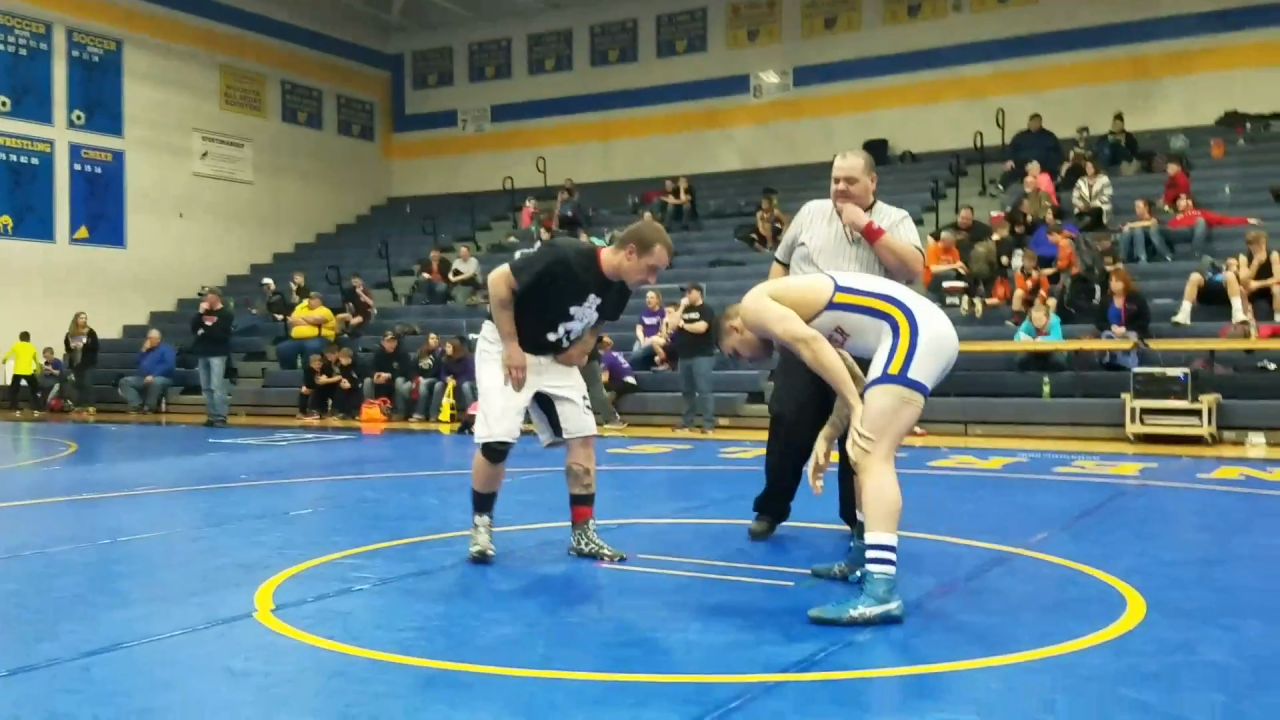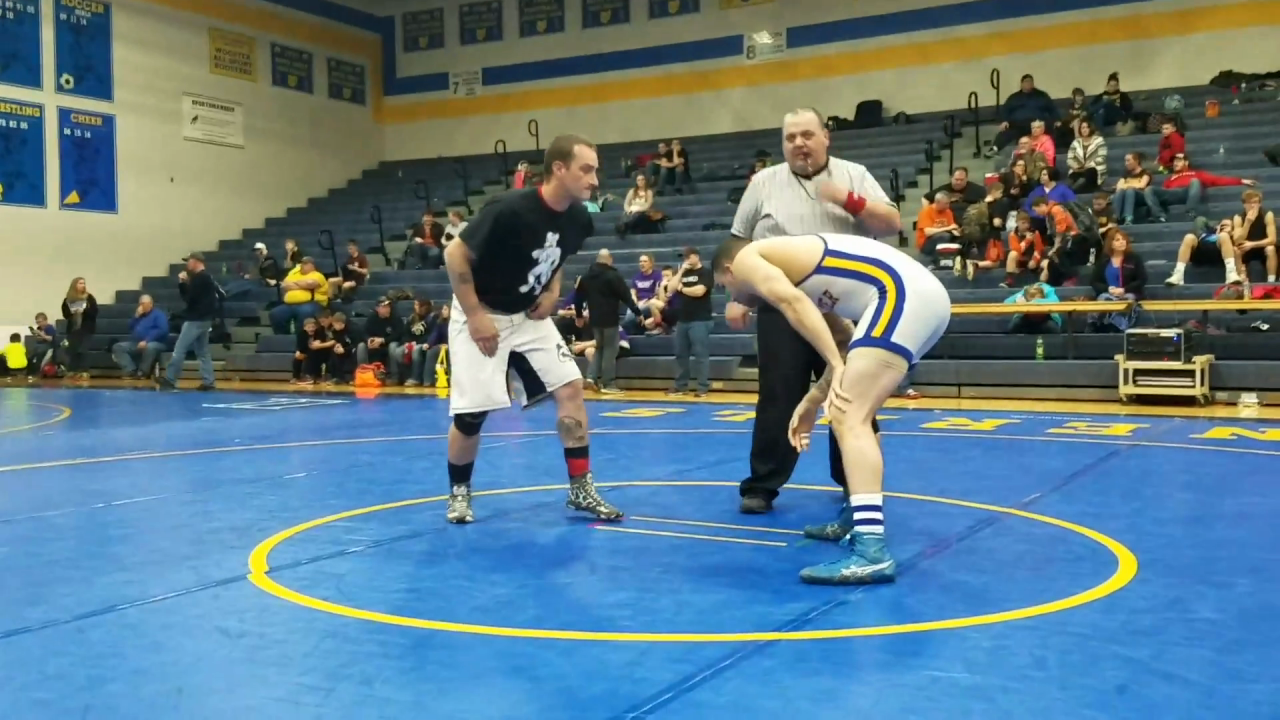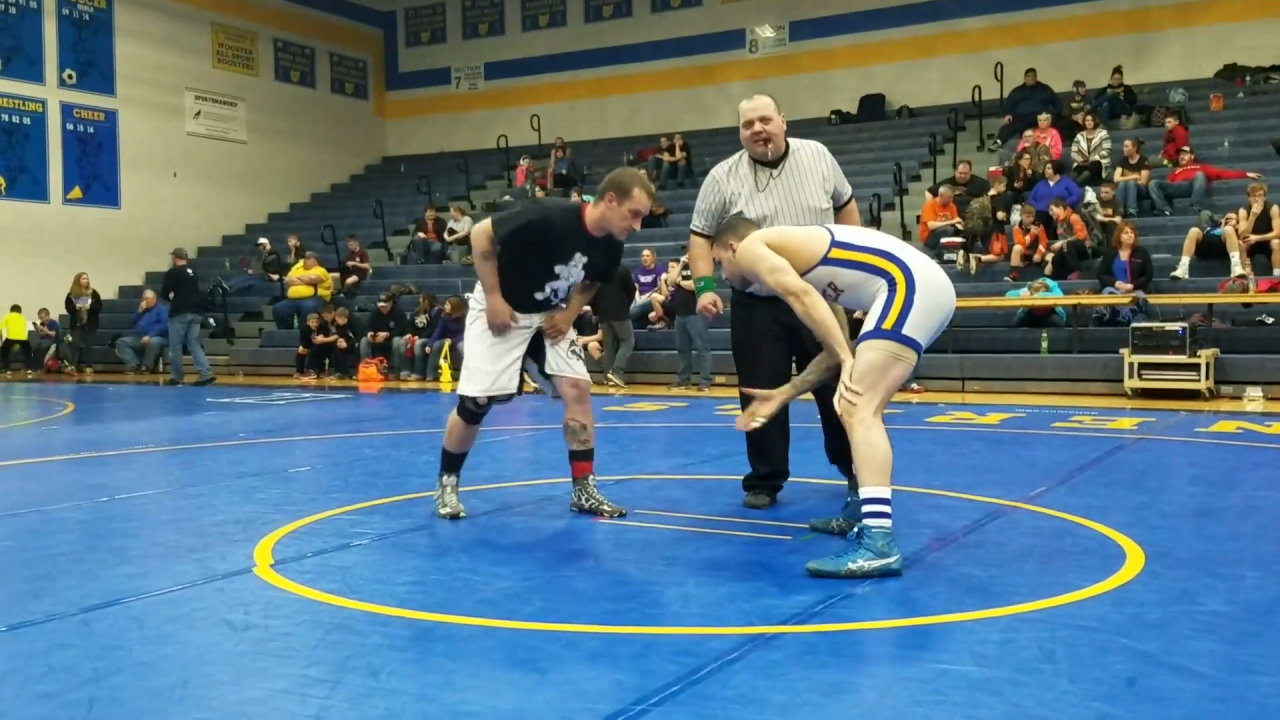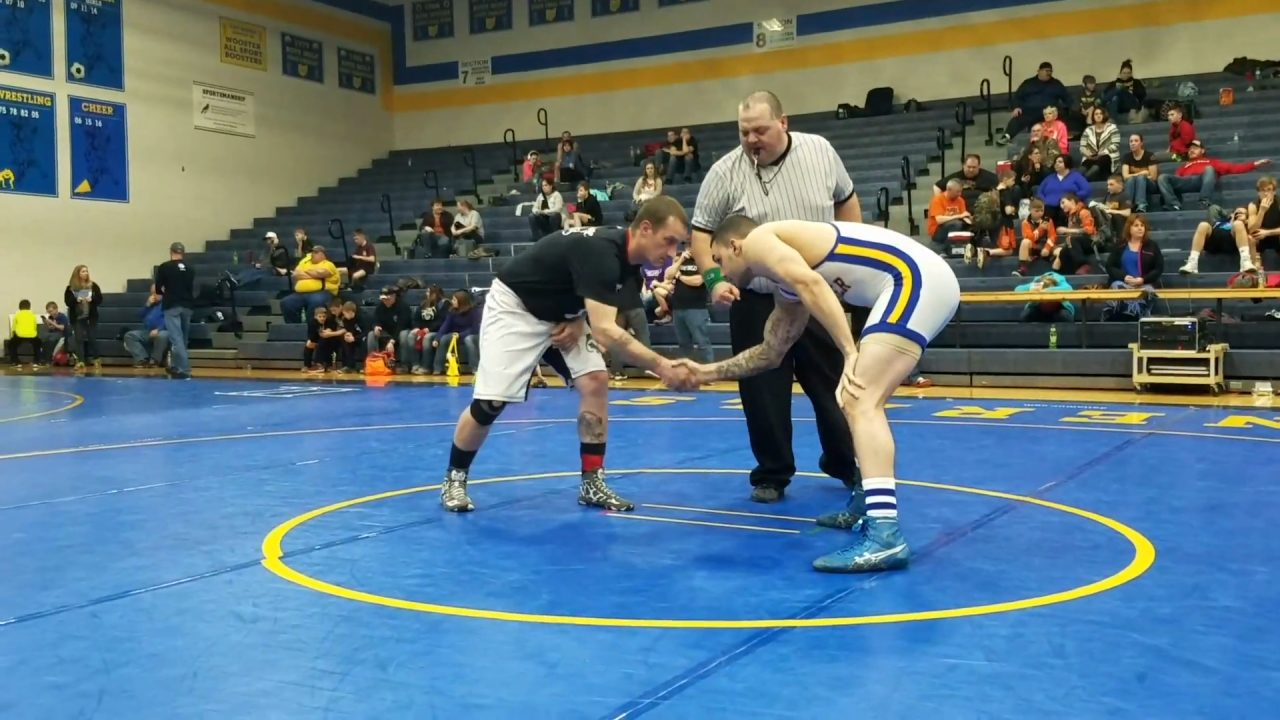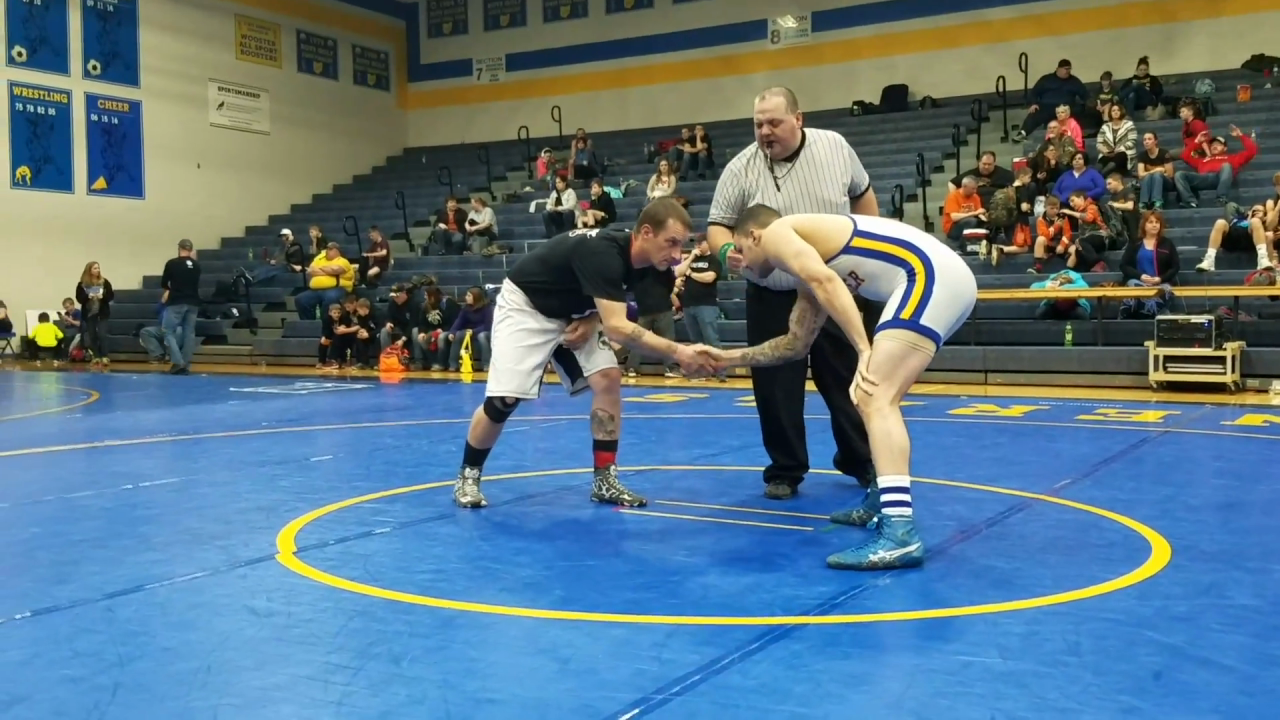
dt=0.5s
person 1, frame 1
left shoulder: (894, 220)
right shoulder: (810, 212)
left elbow: (912, 268)
right elbow: (781, 265)
left wrist: (868, 227)
right knee: (789, 420)
left ankle: (860, 518)
right ankle: (771, 506)
person 1, frame 2
left shoulder: (853, 176)
right shoulder: (764, 182)
left elbow: (891, 224)
right elbow: (739, 243)
left wrist: (850, 199)
right wrist: (736, 295)
right hip: (781, 311)
right knee: (778, 399)
right ankle: (760, 485)
person 1, frame 3
left shoulder: (817, 157)
right shoulder: (723, 177)
left elbow: (846, 207)
right elbow: (701, 237)
right wrist: (705, 286)
right hip: (757, 306)
left knee: (837, 387)
right knee: (762, 395)
left ankle: (854, 469)
right ankle: (764, 481)
person 1, frame 4
left shoulder: (820, 151)
right shoulder: (725, 172)
left elbow: (846, 201)
right elbow: (701, 231)
right wrist: (714, 278)
right hip: (756, 303)
left knee: (832, 386)
right knee: (764, 393)
left ankle: (847, 465)
right ankle: (771, 474)
person 1, frame 5
left shoulder: (834, 146)
right shoulder: (741, 169)
left elbow: (862, 195)
right elbow: (718, 225)
right wrist: (726, 251)
right hip: (772, 299)
left knee: (847, 382)
right knee: (776, 388)
left ankle: (861, 462)
right ankle: (784, 471)
person 2, frame 1
left shoulder: (752, 305)
right shoulder: (786, 307)
left elbow: (809, 341)
right elbow: (853, 383)
left wrist: (857, 407)
right wrist: (826, 439)
left hip: (913, 330)
right hip: (932, 329)
left knee: (869, 455)
right knee: (869, 450)
left ankle: (880, 593)
right ankle: (865, 557)
person 2, frame 2
left shoulder: (746, 259)
right shoulder: (786, 260)
left elbow: (793, 302)
right elbow: (844, 343)
left wrist: (837, 369)
right wrist: (812, 402)
left hip: (902, 294)
right hip: (926, 294)
left knee: (847, 417)
right knee: (855, 413)
left ankle: (871, 552)
right ankle: (858, 520)
person 2, frame 3
left shoulder: (750, 248)
right shoulder: (785, 250)
left elbow: (802, 295)
right elbow: (834, 351)
left wrist: (848, 361)
right wrist: (782, 395)
left hip: (910, 284)
right hip: (928, 284)
left knee: (857, 410)
right knee: (862, 406)
left ankle: (879, 545)
right ankle: (864, 511)
person 2, frame 4
left shoulder: (757, 241)
right shoulder: (788, 290)
left elbow: (811, 282)
right elbow: (771, 352)
left wrist: (850, 354)
right wrist: (710, 372)
left hip: (912, 278)
right hip: (930, 280)
left knee: (859, 402)
right knee: (864, 400)
left ankle: (884, 537)
right ankle: (869, 504)
person 2, frame 5
left shoulder: (775, 233)
right shoulder: (803, 248)
left elbow: (827, 281)
right elbow: (799, 340)
left wrist: (865, 351)
right wrist: (732, 357)
left hip: (929, 275)
right hip: (949, 275)
left knee: (873, 399)
right knee: (879, 396)
left ankle: (899, 534)
right ankle: (888, 501)
person 3, frame 1
left shoulder: (620, 289)
right shoulder: (563, 257)
right elbow: (499, 281)
left wrist: (583, 345)
right wrist: (512, 345)
left hip: (555, 358)
right hip: (507, 346)
left knee: (583, 437)
right knee: (497, 441)
left ankle: (583, 534)
right ankle: (481, 524)
person 3, frame 2
left shoulder: (578, 219)
right shoulder: (509, 210)
right elbow: (455, 256)
left wrist: (553, 292)
right wrist: (476, 316)
left hip: (528, 316)
right hip: (482, 316)
left knee: (570, 388)
right knee: (471, 413)
left ankle: (581, 489)
right ankle: (459, 492)
person 3, frame 3
left shoulder: (611, 246)
right shoulder: (549, 216)
right elbow: (481, 235)
left wrist: (569, 313)
right wrist: (495, 300)
left hip: (548, 316)
right hip: (500, 309)
left knee: (577, 387)
right knee: (476, 401)
left ankle: (584, 490)
right ankle: (447, 484)
person 3, frame 4
left shoulder: (631, 258)
right shoulder: (600, 251)
right elbow: (604, 331)
left wrist: (576, 321)
right wrist: (661, 367)
left hip: (558, 313)
right hip: (513, 307)
left knee: (595, 381)
right knee: (491, 402)
left ankle: (592, 484)
right ankle: (455, 477)
person 3, frame 5
left shoulder: (642, 261)
right shoulder: (602, 251)
left elbow: (609, 314)
right elbow: (617, 328)
left wrist: (590, 324)
right wrist: (677, 351)
left hip: (572, 314)
right hip: (524, 305)
left knee: (608, 379)
right knee: (505, 399)
left ankle: (605, 480)
right ankle: (468, 475)
